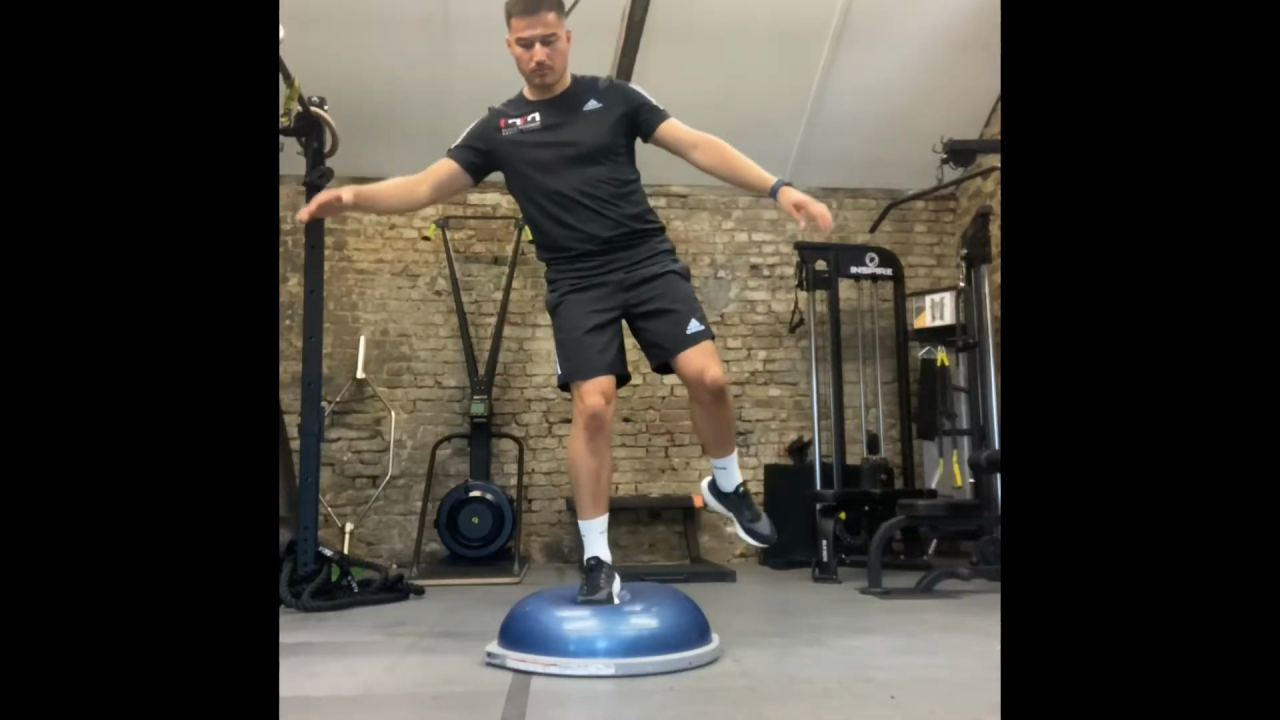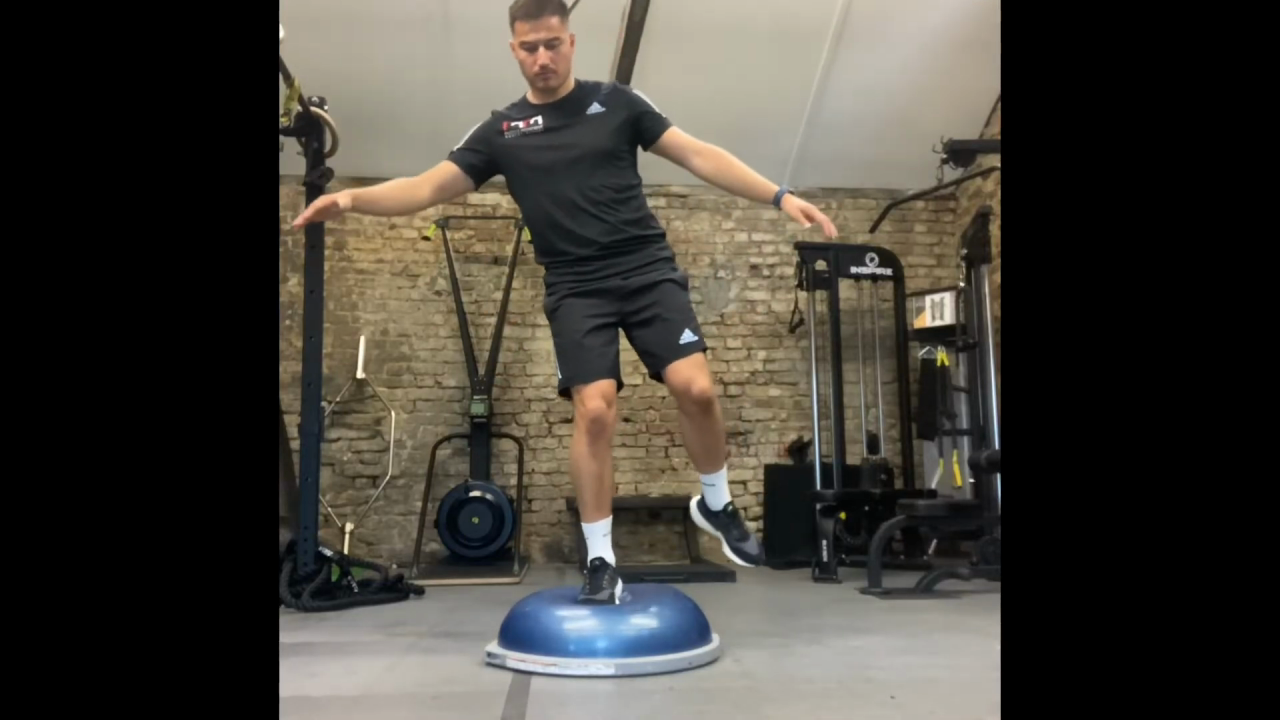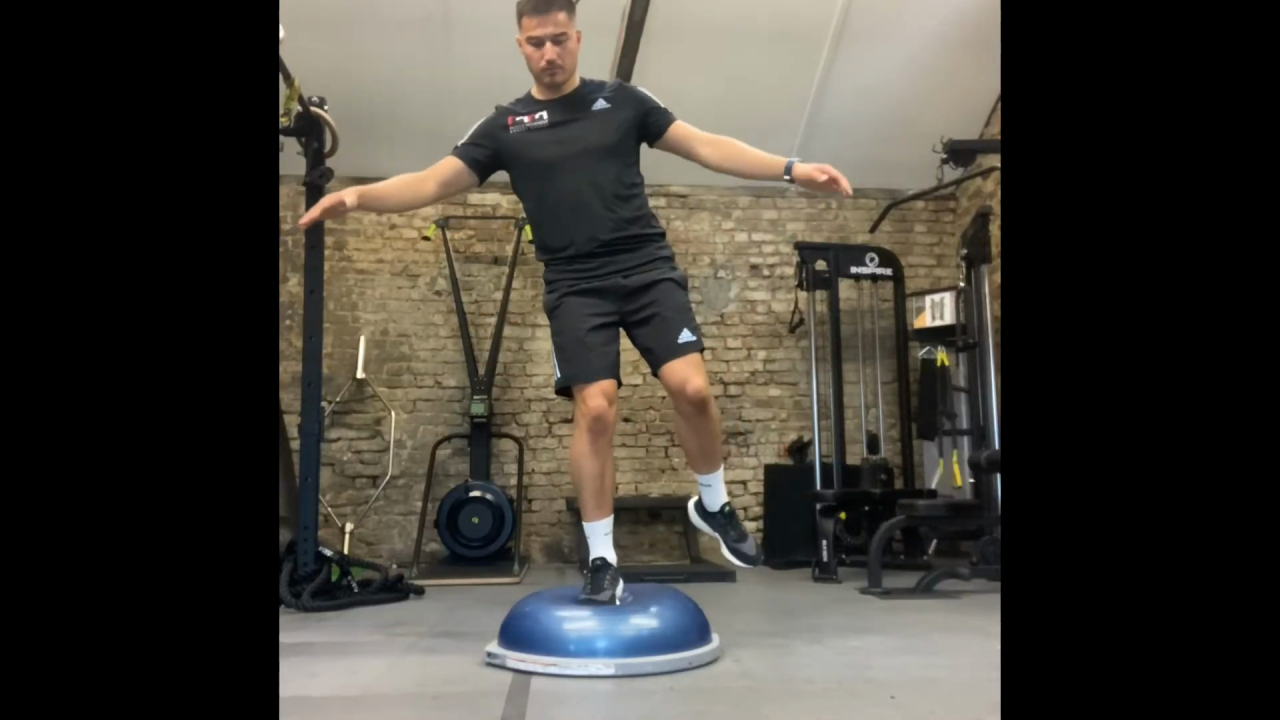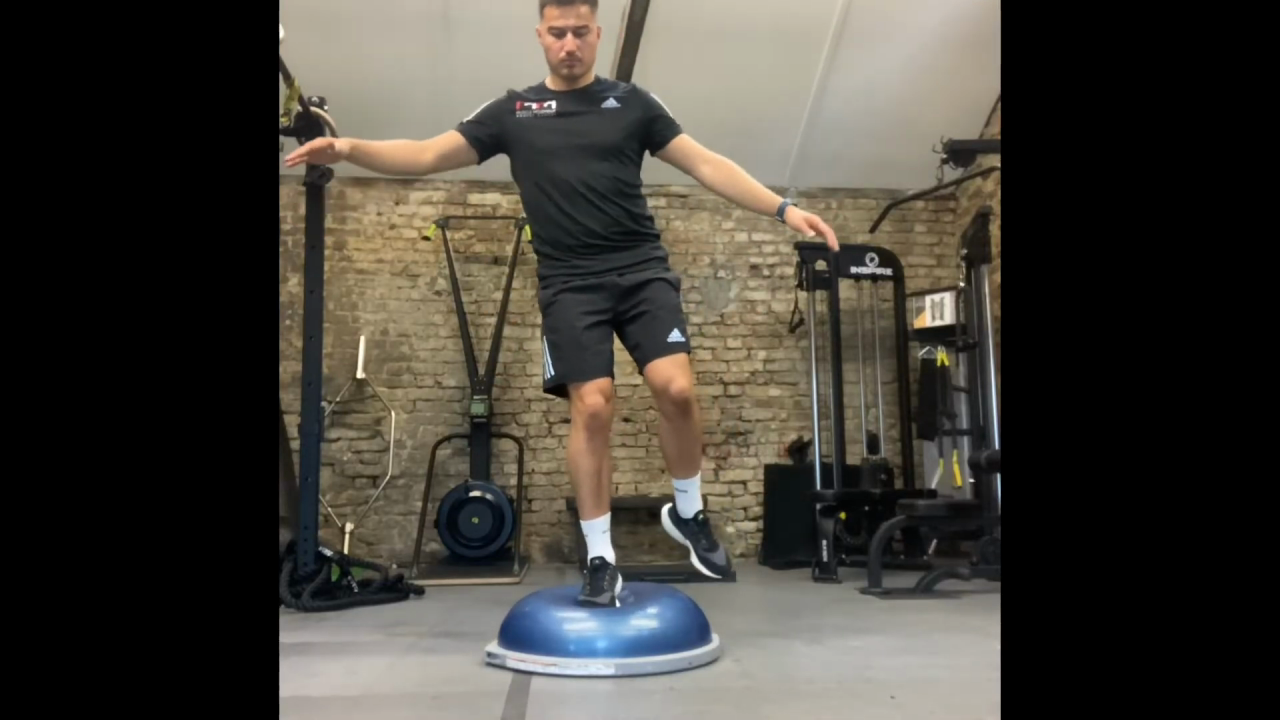
dt=0.5s
person 1, frame 1
left shoulder: (614, 96)
right shoulder: (499, 126)
left elbow: (695, 145)
right elbow: (425, 185)
left wrist: (777, 187)
right wrist: (354, 195)
left hip: (648, 261)
right hip: (577, 282)
left knee: (706, 377)
right knee: (592, 406)
left ankle: (727, 486)
right ankle: (597, 559)
person 1, frame 2
left shoulder: (618, 102)
right shoulder: (501, 130)
left elbow: (697, 155)
right elbow: (426, 188)
left wrist: (779, 196)
right wrist: (352, 198)
left hip: (648, 269)
right hip: (576, 288)
left knee: (696, 389)
right knee: (594, 411)
left ankle: (717, 504)
right ankle: (600, 561)
person 1, frame 3
left shoulder: (622, 99)
right shoulder: (505, 126)
left elbow: (705, 145)
right elbow: (431, 184)
left wrist: (791, 170)
right wrist: (358, 195)
left hip: (647, 268)
right hip: (575, 285)
left knee: (692, 388)
right knee: (595, 409)
left ankle: (714, 505)
right ankle: (601, 559)
person 1, frame 4
left shoulder: (632, 102)
right shoulder: (512, 112)
left elbow: (705, 164)
right elbow: (427, 155)
left wrist: (783, 208)
right wrist: (349, 147)
left hip: (641, 267)
right hip: (570, 281)
left knee: (676, 390)
right knee: (592, 408)
left ankle: (688, 513)
right ankle: (600, 557)
